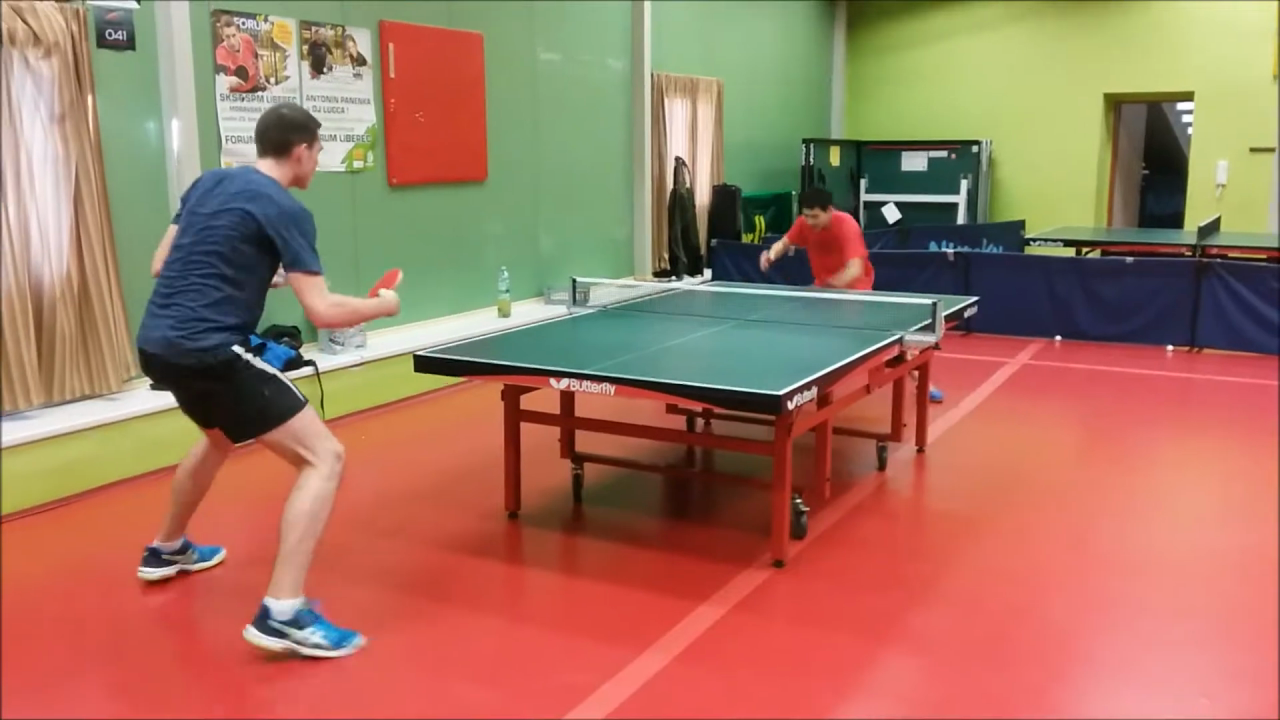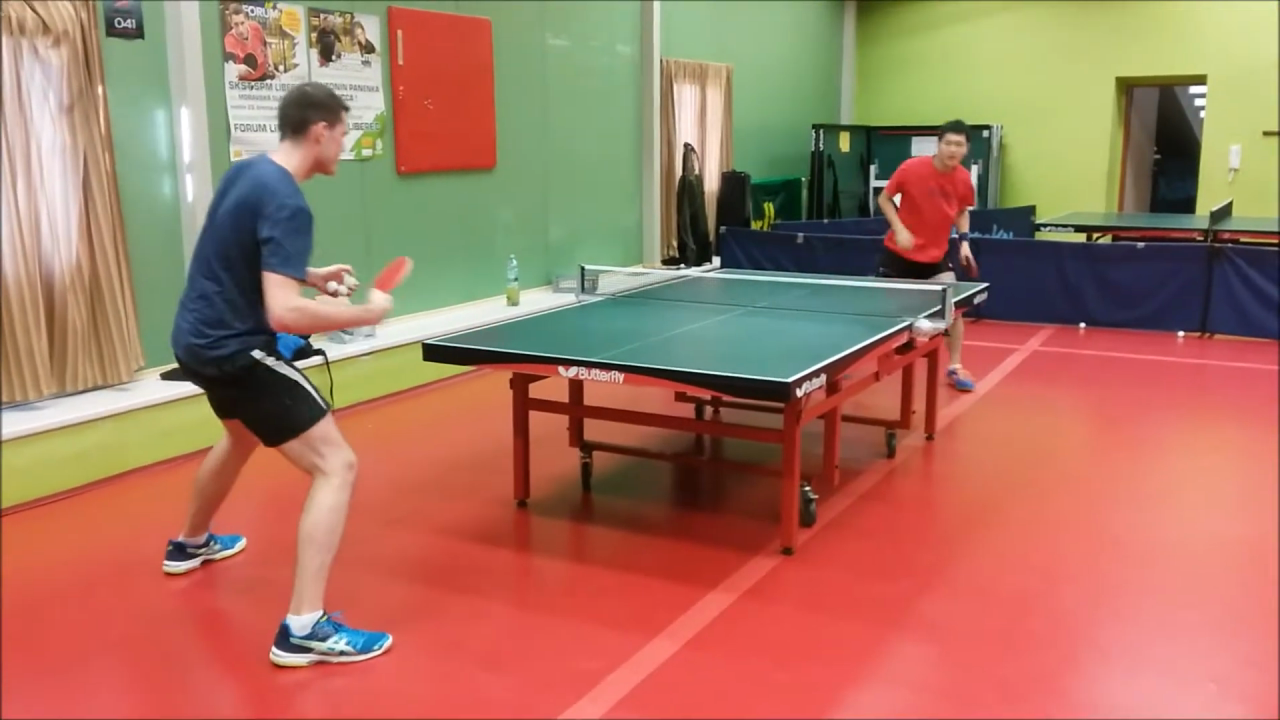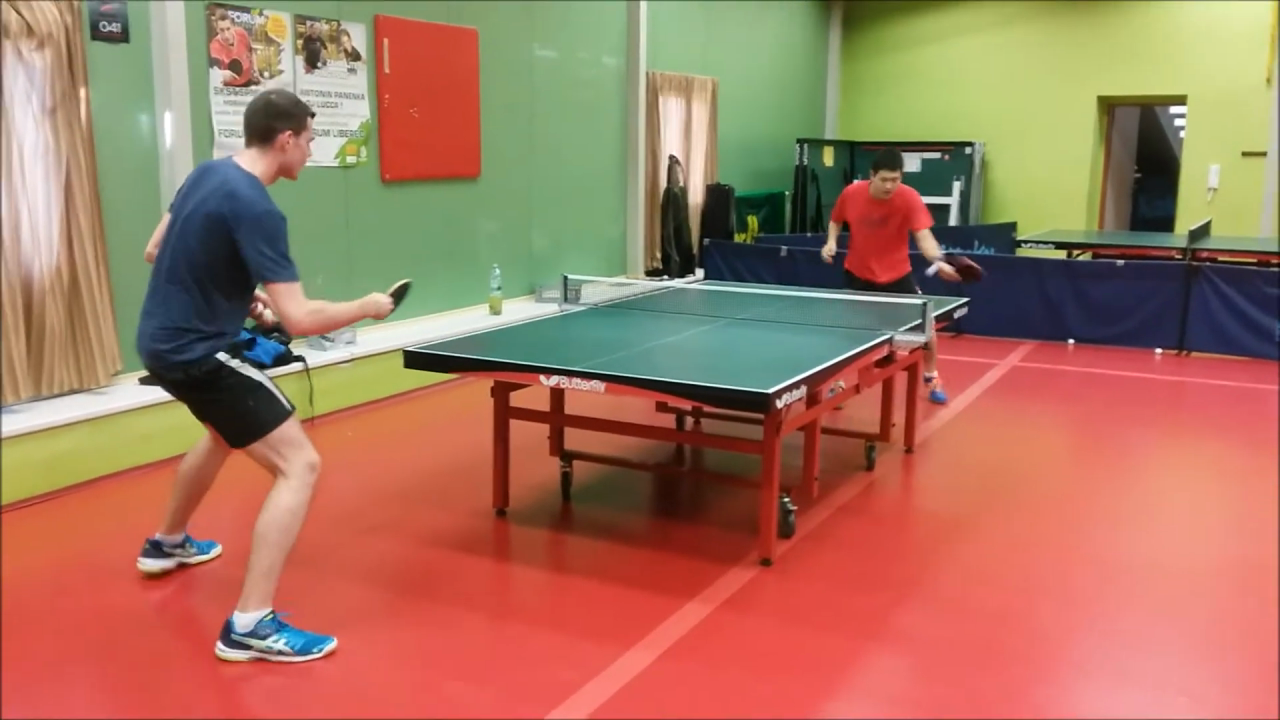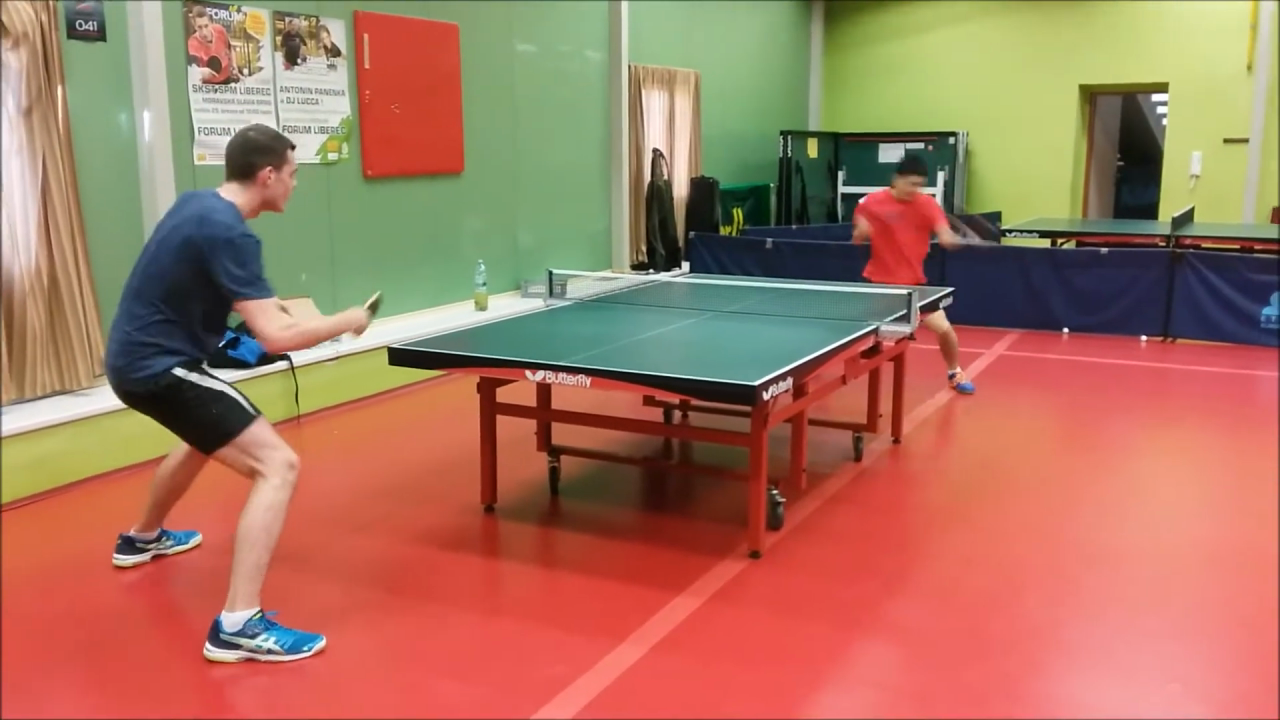
dt=1s
person 1, frame 1
left shoulder: (208, 182)
right shoulder: (286, 211)
left elbow: (161, 264)
right elbow: (322, 311)
right wrist: (383, 305)
left hip: (159, 344)
right hip: (210, 350)
left knee: (219, 437)
right knee: (323, 458)
left ankle: (167, 549)
right ankle: (280, 613)
person 1, frame 2
left shoulder: (245, 172)
right shoulder: (286, 204)
right elbow: (284, 314)
left wrist: (315, 275)
right wrist: (365, 312)
left hip: (196, 338)
right hip: (236, 349)
left knee: (242, 437)
right knee: (336, 465)
left ankle: (190, 543)
right ankle: (303, 627)
person 1, frame 3
left shoulder: (206, 173)
right shoulder: (255, 210)
left elbow: (155, 250)
right elbow: (299, 318)
right wrist: (370, 305)
left hip: (161, 340)
right hip: (196, 353)
left knee: (227, 432)
right knee: (299, 466)
left ankle: (167, 542)
right ankle: (250, 625)
person 1, frame 4
left shoulder: (196, 205)
right shoulder: (230, 235)
right elbow: (277, 336)
left wrist: (249, 296)
right wrist: (347, 320)
left hip: (135, 357)
right hip: (157, 368)
left knee: (212, 433)
right knee: (277, 466)
left ankle: (142, 536)
right ankle: (236, 625)
person 2, frame 1
left shoulder: (846, 226)
right shoulder: (806, 222)
left elbow: (855, 270)
right elbow: (785, 242)
left wrist: (825, 288)
right wrist: (772, 253)
left hip: (854, 289)
right hip: (823, 287)
left ankle: (918, 379)
person 2, frame 2
left shoulder: (964, 179)
right shoulder: (912, 168)
right elbow: (884, 197)
left wrist: (964, 240)
right wrist: (898, 228)
left hip: (936, 254)
right hip: (900, 252)
left ankle: (955, 368)
person 2, frame 3
left shoulder: (910, 199)
right shoulder: (851, 193)
left elbow: (925, 236)
right elbow: (835, 220)
left wrist: (939, 261)
right wrist: (831, 241)
left hip: (897, 274)
right hip: (858, 274)
left ankle: (931, 377)
right ankle: (839, 381)
person 2, frame 4
left shoulder: (927, 204)
right shoulder: (872, 201)
left elbow: (947, 239)
right elbow: (858, 236)
left wrist: (952, 238)
right wrist: (860, 229)
left hip: (912, 280)
right hip: (877, 279)
left knee: (943, 328)
left ankle: (955, 372)
